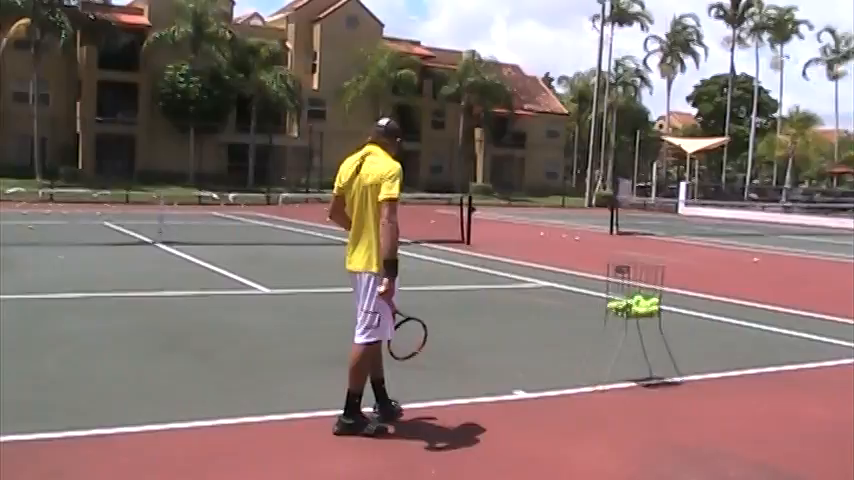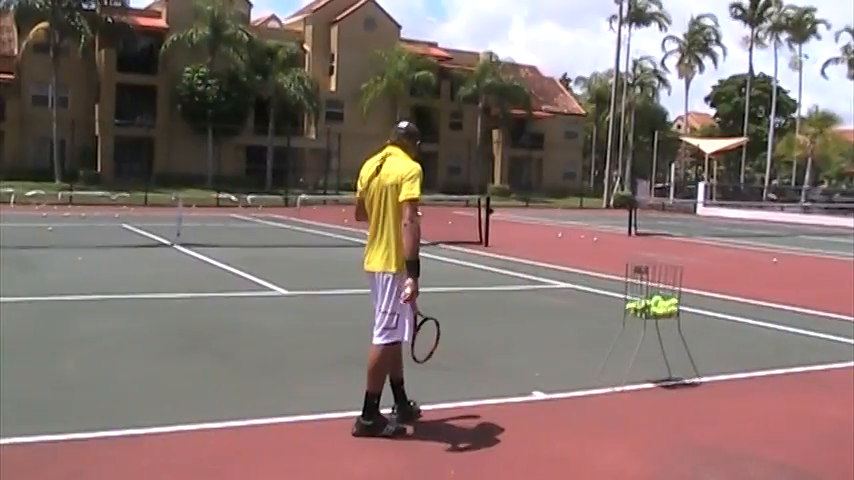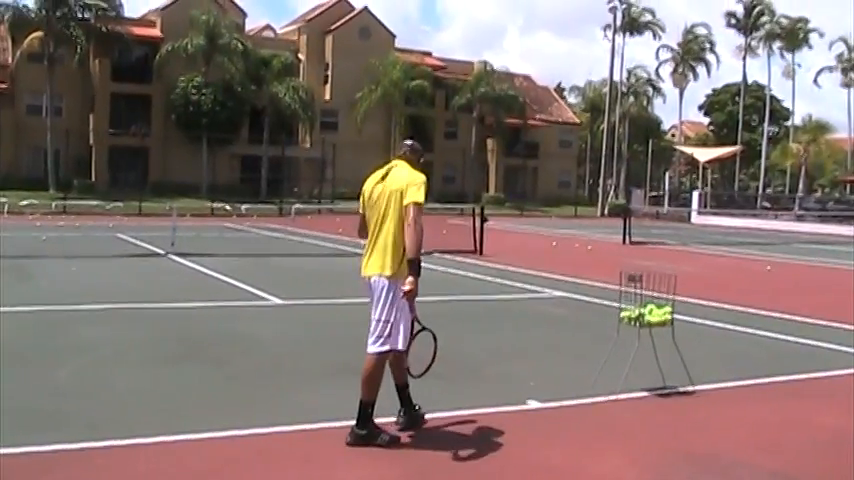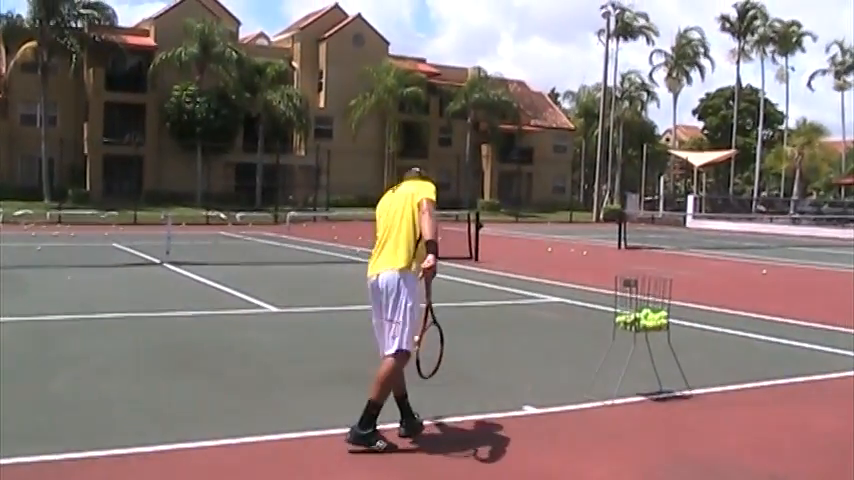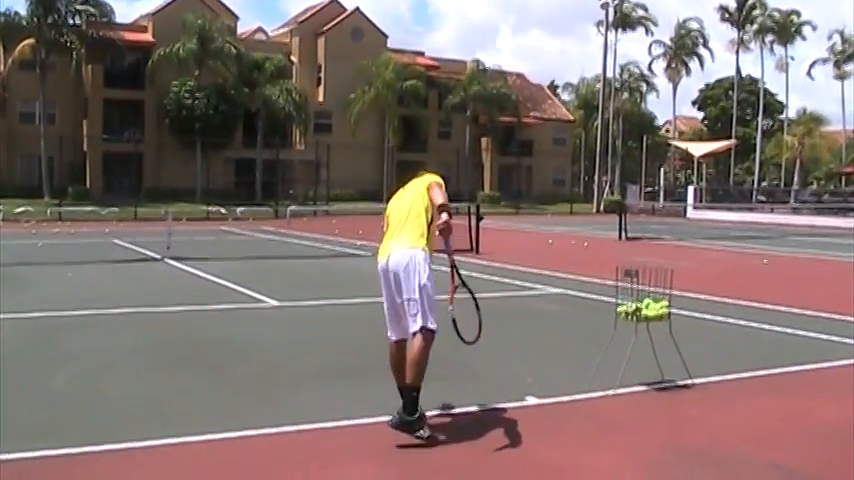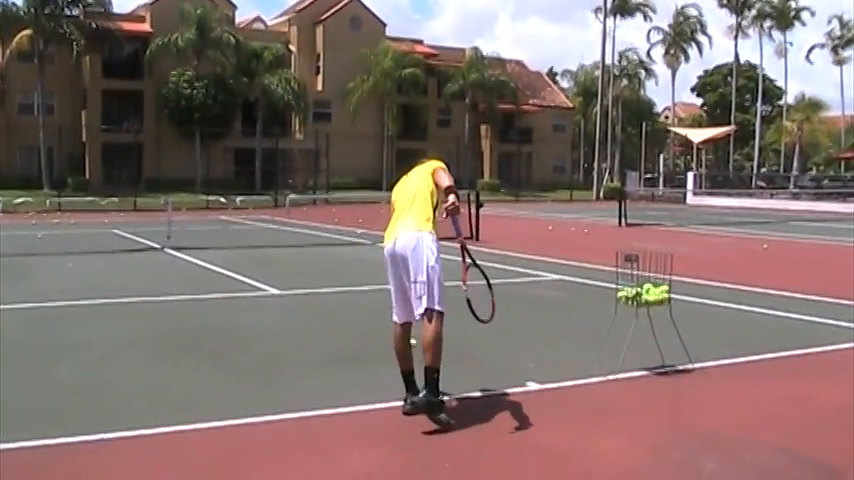
dt=0.3s
person 1, frame 1
left shoulder: (349, 164)
right shoulder: (389, 168)
left elbow: (335, 213)
right elbow: (388, 221)
right wrist: (390, 273)
left hip: (357, 259)
right hip: (375, 264)
left knee: (372, 335)
right knee: (367, 338)
left ankle: (382, 403)
right ankle: (350, 415)
person 1, frame 2
left shoulder: (369, 166)
right shoulder: (410, 168)
left elbow: (361, 214)
right elbow: (409, 222)
right wrist: (412, 273)
left hip: (376, 260)
right hip: (394, 264)
left knee: (391, 335)
right knee: (386, 339)
left ankle: (401, 404)
right ankle: (368, 417)
person 1, frame 3
left shoulder: (373, 179)
right shoulder: (414, 178)
right elbow: (412, 223)
right wrist: (414, 270)
left hip: (373, 267)
right hip: (392, 272)
left knee: (395, 342)
right knee: (381, 347)
left ankle: (408, 409)
right ankle: (363, 426)
person 1, frame 4
left shoulder: (387, 197)
right shoulder: (424, 187)
right elbow: (426, 214)
right wrist: (432, 251)
left hip: (376, 271)
right hip: (400, 272)
left knee: (394, 350)
right knee: (397, 352)
left ankle: (408, 418)
right ankle: (364, 428)
person 1, frame 5
left shoulder: (396, 198)
right shoulder: (429, 181)
right elbow: (437, 190)
right wrist: (444, 212)
left hip: (386, 257)
right hip: (411, 254)
left knee: (398, 337)
right knee: (423, 331)
left ankle: (409, 408)
right ankle: (408, 412)
person 1, frame 6
left shoulder: (401, 184)
right shoulder: (432, 166)
right elbow: (442, 174)
right wrist: (451, 193)
left hip: (392, 241)
right hip: (418, 237)
left knee: (402, 320)
right knee: (432, 314)
left ankle: (411, 394)
right ankle: (430, 394)
